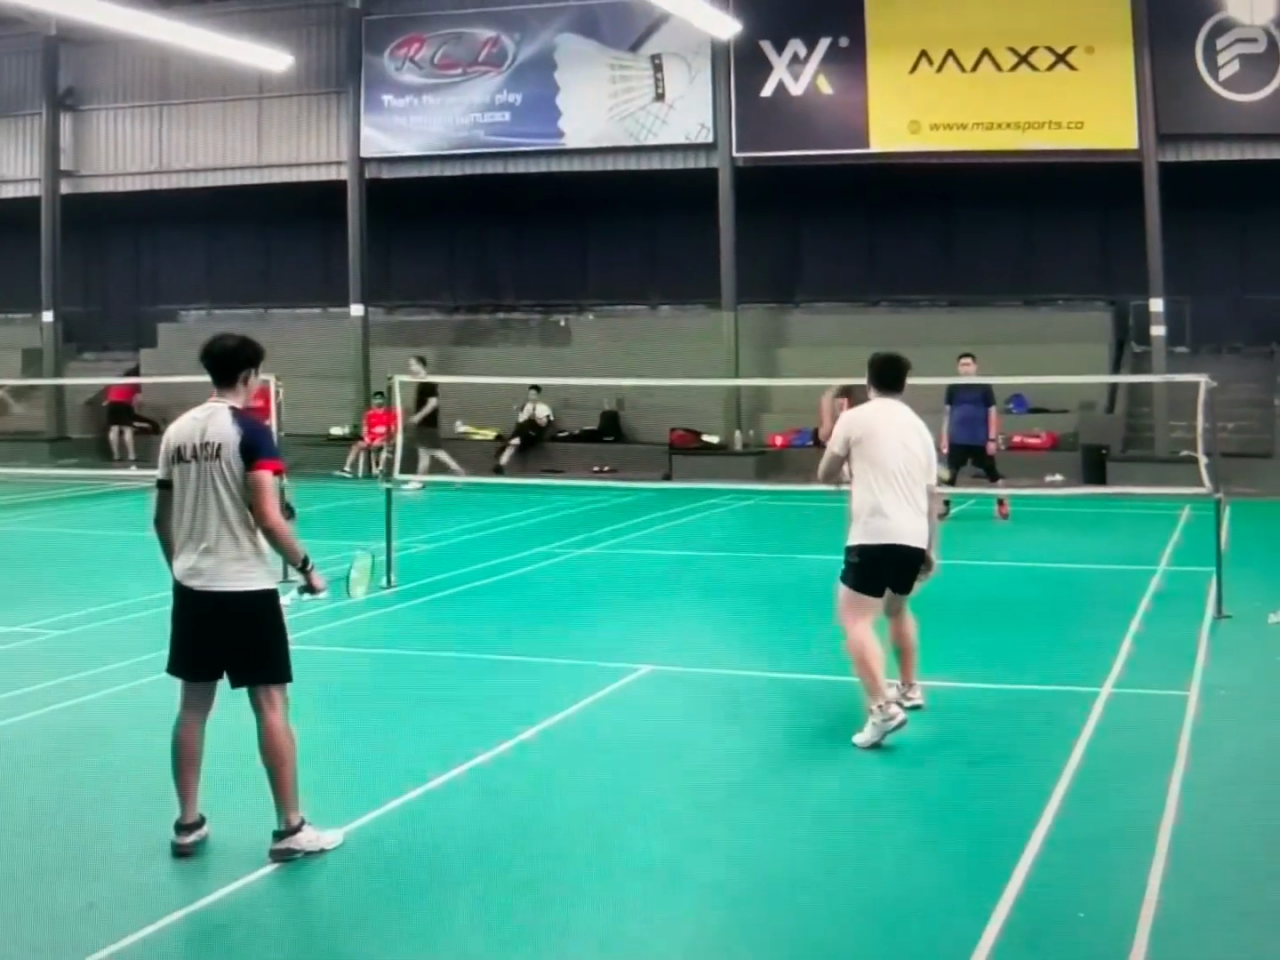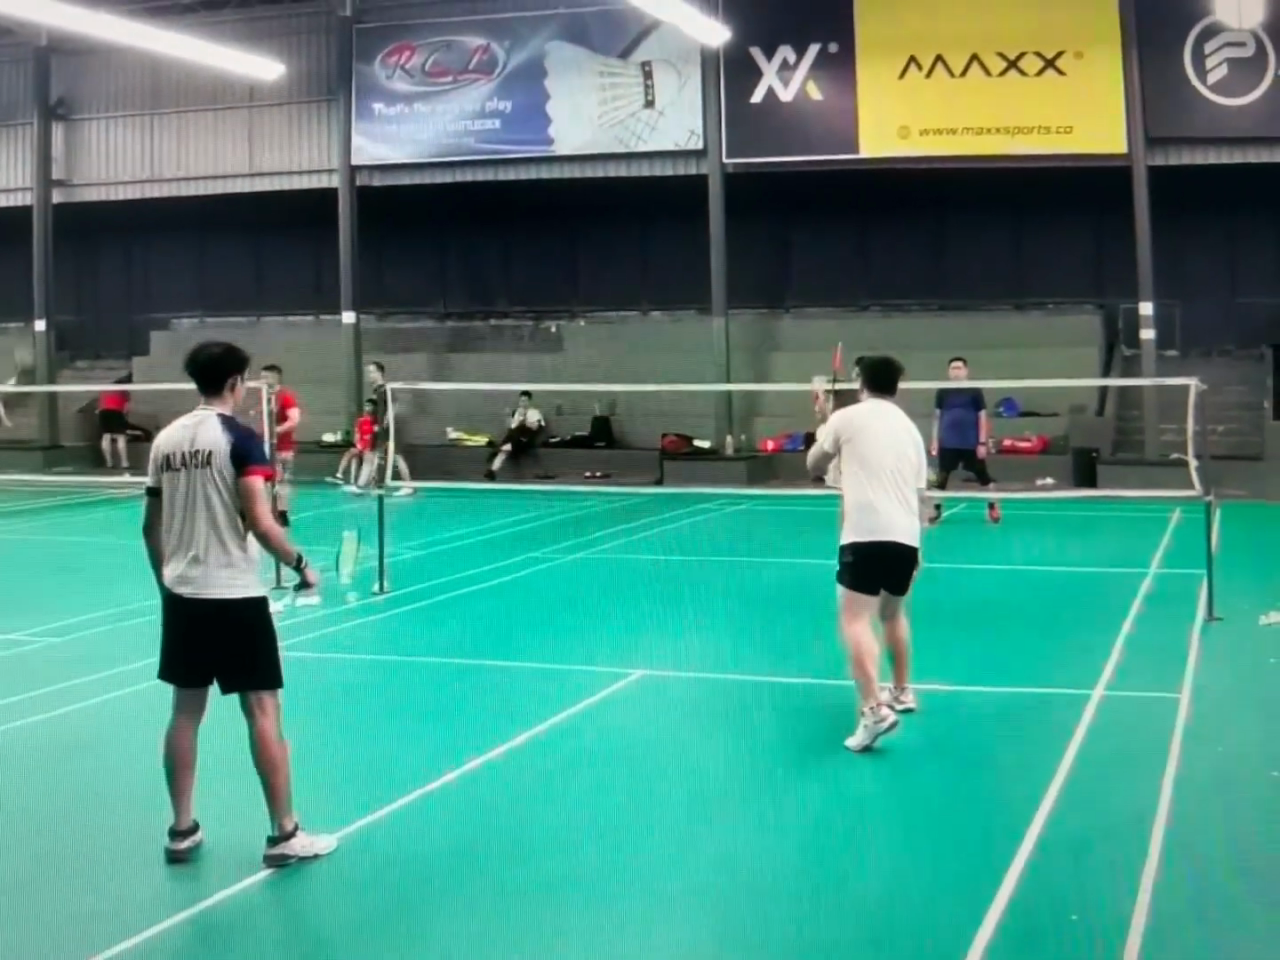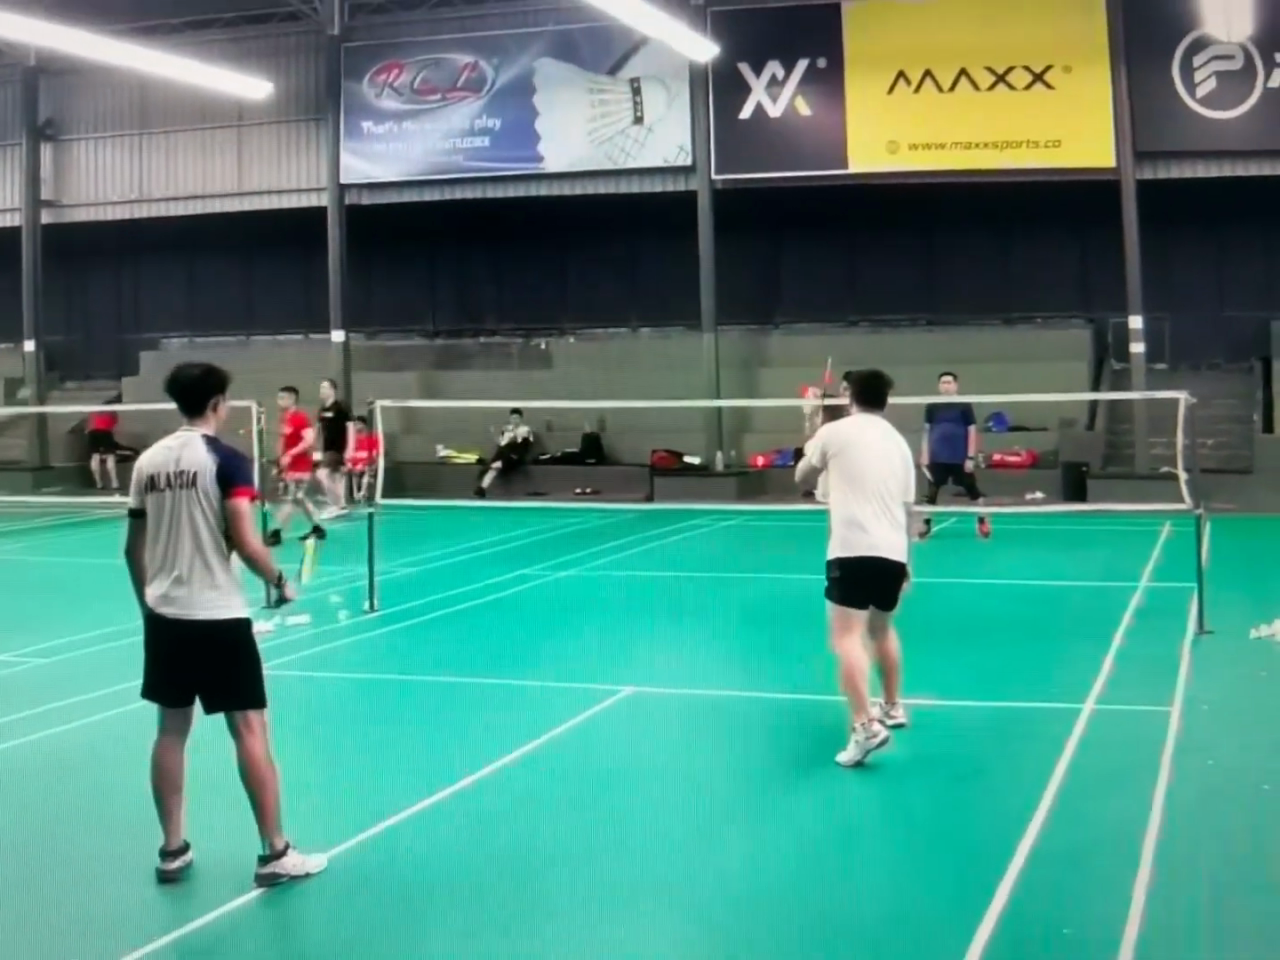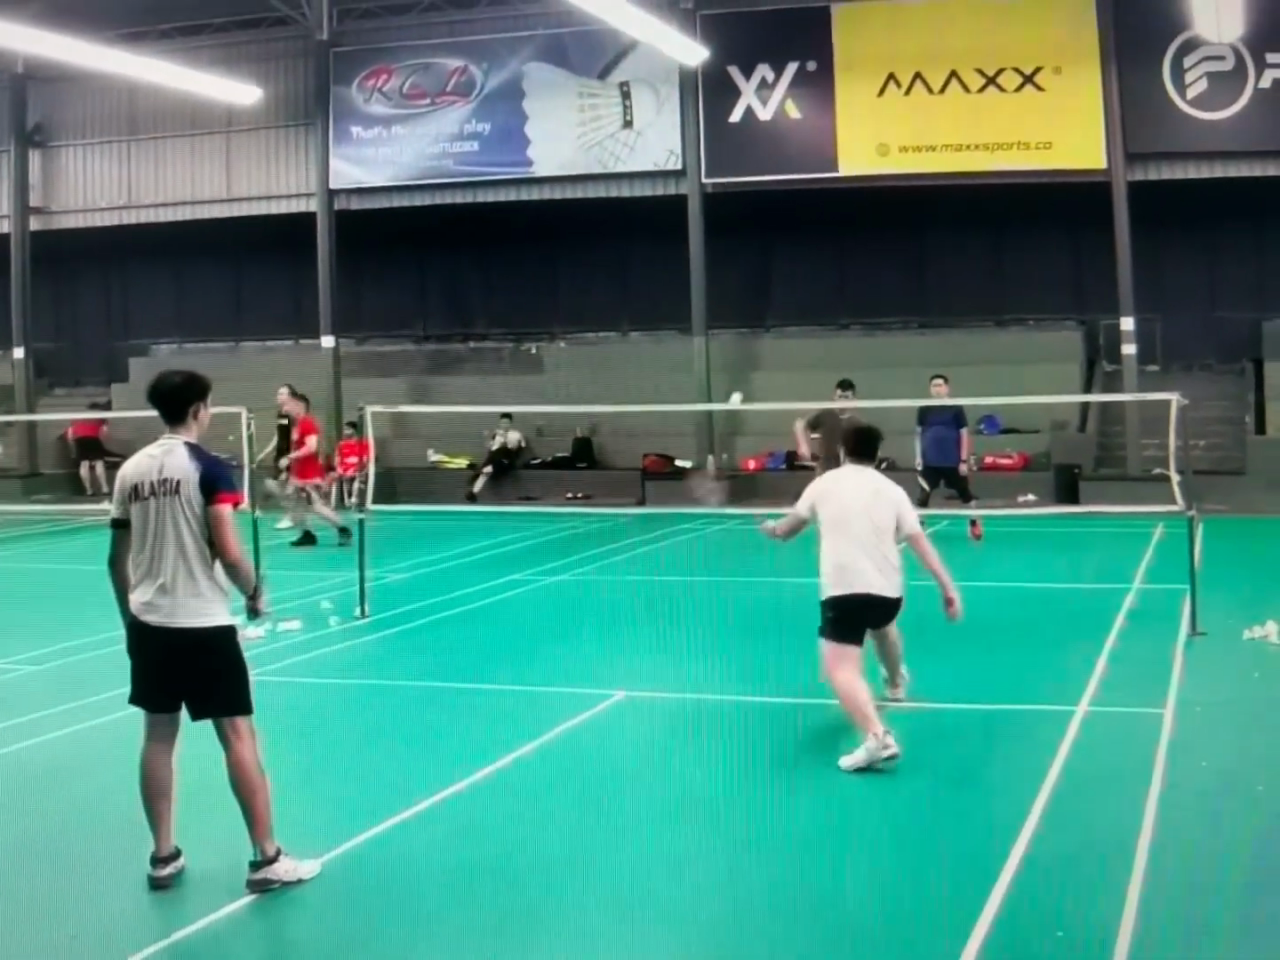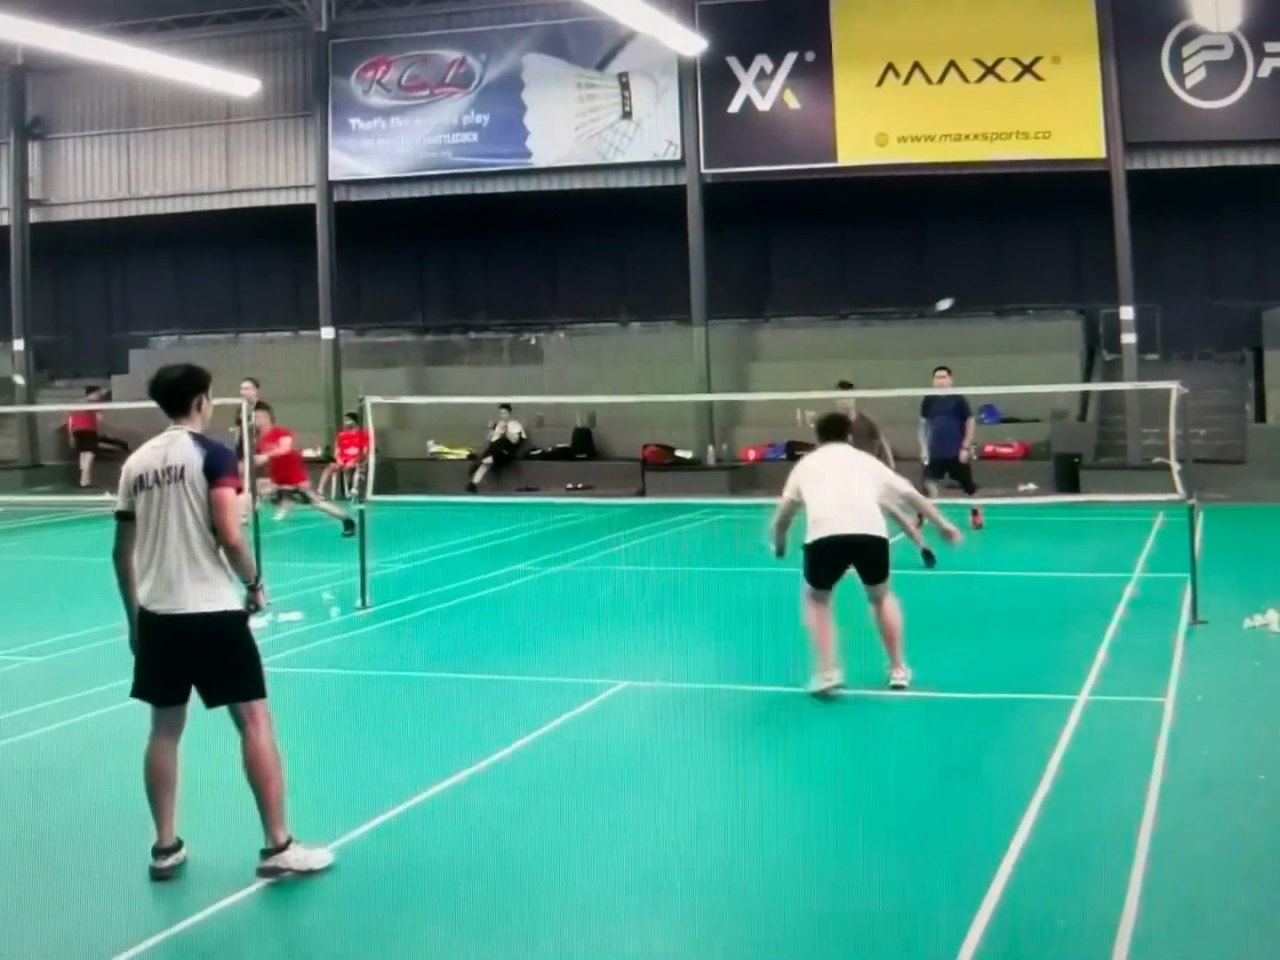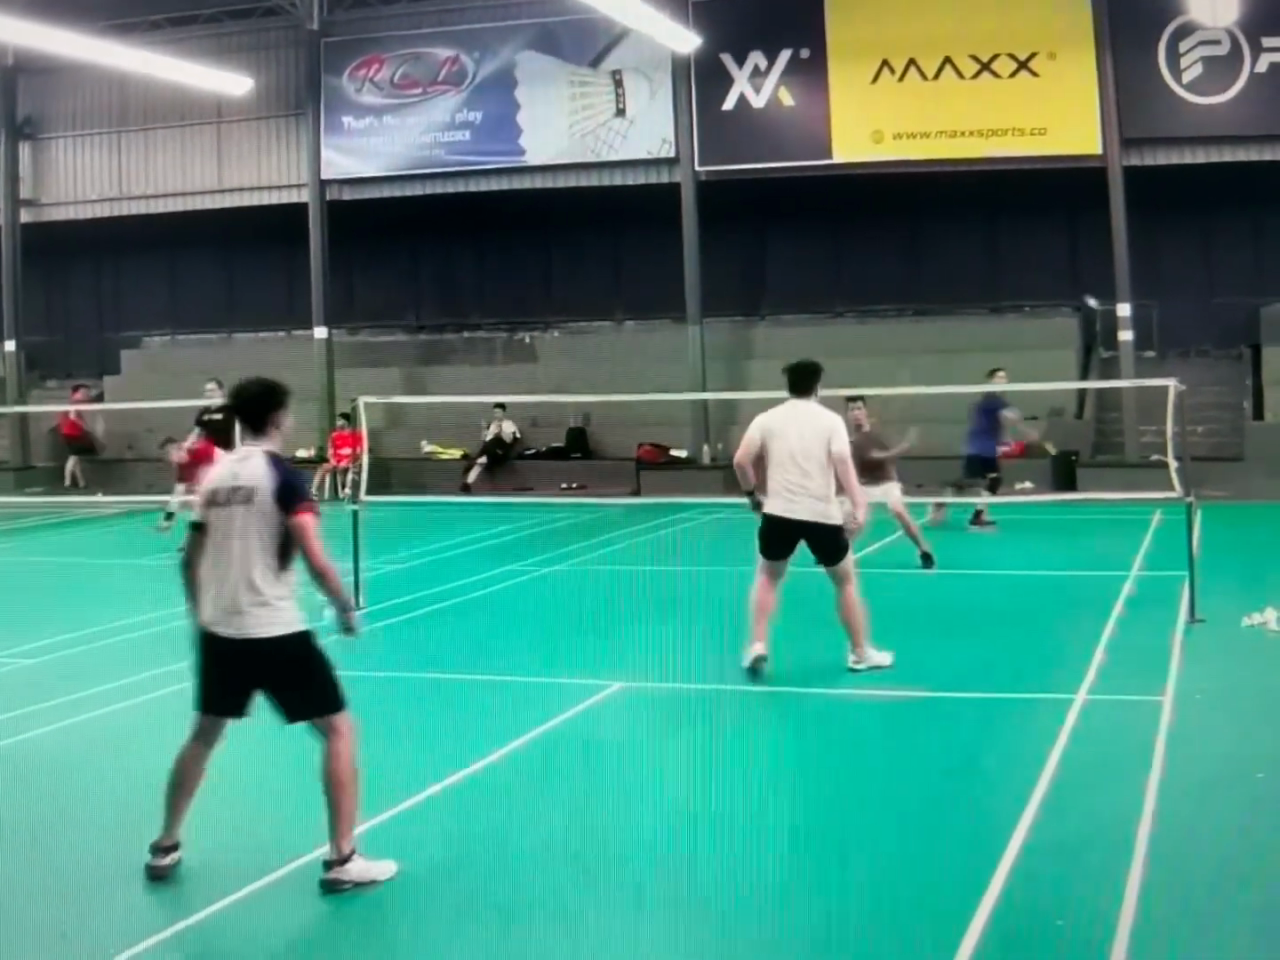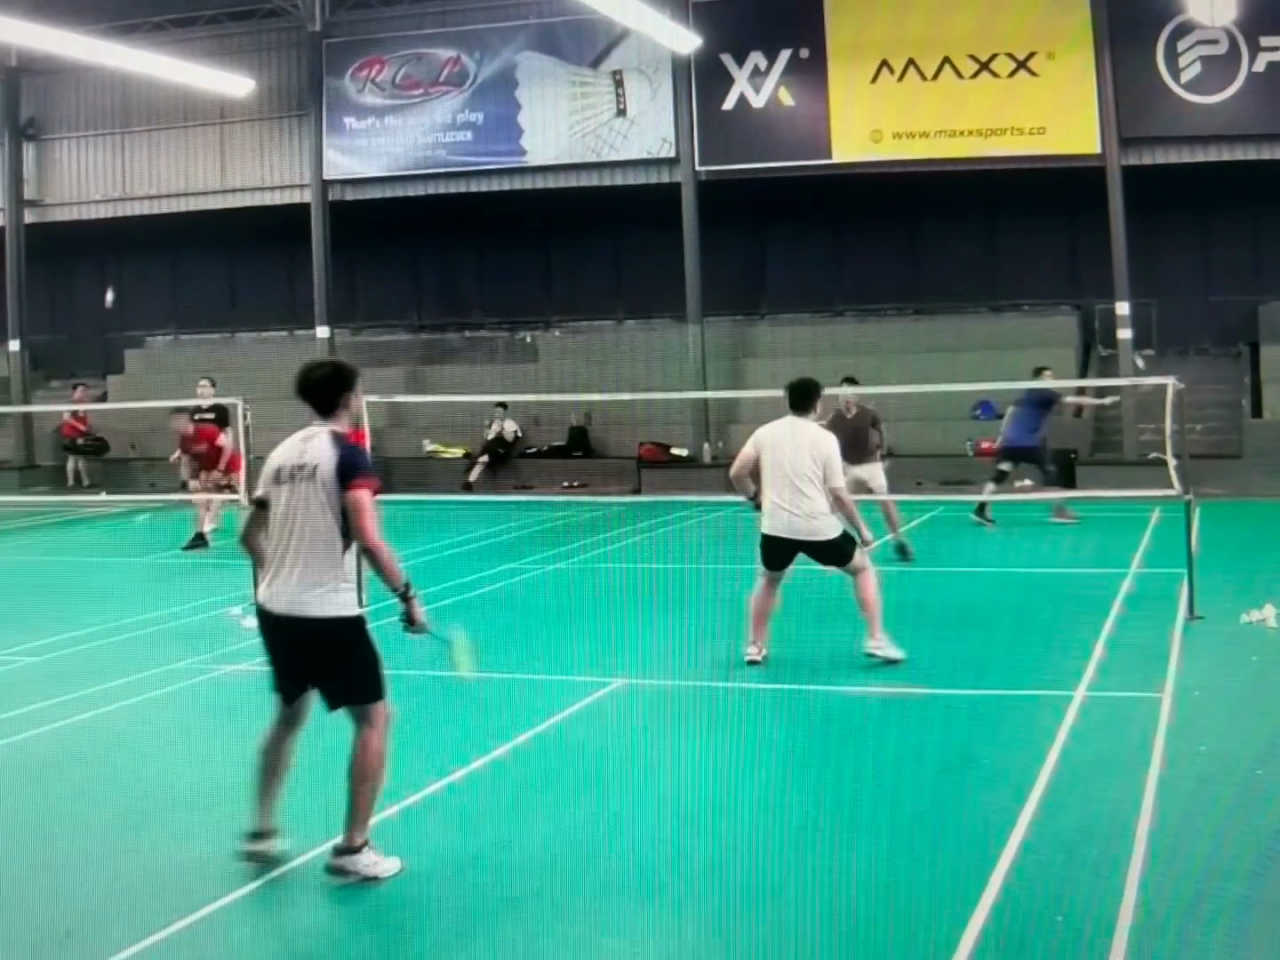
dt=0.4s
person 1, frame 1
left shoulder: (176, 431)
right shoulder: (250, 431)
left elbow: (162, 519)
right elbow: (269, 519)
right wrist: (307, 567)
left hip: (192, 588)
right hip: (245, 589)
left knee: (193, 705)
right knee: (271, 705)
left ankle: (187, 824)
right ankle: (290, 829)
person 1, frame 2
left shoulder: (165, 439)
right shoulder: (239, 438)
left elbow: (151, 528)
right elbow: (261, 524)
right wrist: (301, 565)
left hip: (182, 595)
right hip: (235, 596)
left knee: (185, 711)
right knee: (262, 712)
left ankle: (182, 830)
right ankle: (284, 835)
person 1, frame 3
left shoulder: (147, 461)
right shoulder: (225, 459)
left elbow: (133, 549)
right elbow: (247, 545)
right wrist: (280, 581)
left hip: (165, 615)
right hip: (219, 617)
left knee: (171, 730)
right knee: (250, 730)
left ankle: (173, 850)
right ankle: (276, 853)
person 1, frame 4
left shoulder: (130, 470)
right shoulder: (207, 467)
left elbow: (117, 559)
right elbow: (228, 553)
left wrist: (130, 615)
right wrist: (254, 593)
left hip: (149, 623)
right hip: (204, 624)
left knee: (158, 737)
right knee: (239, 736)
left ankle: (164, 856)
right ankle: (267, 859)
person 1, frame 5
left shoulder: (135, 462)
right shoulder: (212, 454)
left elbow: (122, 553)
right elbow: (231, 537)
left wrist: (133, 615)
right wrist: (254, 584)
left hip: (157, 613)
right hip: (212, 610)
left knee: (164, 729)
right knee: (255, 721)
left ankle: (166, 847)
right ankle: (279, 846)
person 1, frame 6
left shoulder: (214, 476)
right shoulder: (283, 476)
left elbow: (191, 560)
right elbow: (316, 561)
left wrist: (205, 614)
right wrist: (346, 609)
left hip: (220, 630)
right hip: (277, 632)
left knee: (205, 734)
right knee: (338, 730)
left ankle: (165, 846)
right ankle: (342, 859)
person 1, frame 7
left shoulder: (282, 452)
right shoulder: (347, 453)
left elbow: (250, 536)
right elbow: (369, 540)
right wrist: (408, 596)
left hip: (276, 610)
right hip: (328, 613)
left knee: (288, 715)
right knee: (373, 719)
left ankle: (261, 831)
right ankle: (352, 848)
person 2, frame 1
left shoulder: (855, 418)
right shoulder: (918, 426)
left elbow: (825, 476)
right elbow: (931, 494)
left wrist: (846, 464)
right wrist: (931, 547)
left hip: (874, 537)
right hip: (913, 538)
left knee: (855, 621)
right knee: (897, 609)
left ankle: (882, 709)
right ankle: (909, 688)
person 2, frame 2
left shoulder: (847, 417)
right shoulder: (910, 427)
left elbow: (814, 466)
left wrist: (825, 438)
right wrist: (914, 548)
left hip: (866, 535)
right hip: (906, 538)
left knee: (854, 621)
right knee: (892, 613)
left ankle: (875, 710)
right ankle: (902, 692)
person 2, frame 3
left shoulder: (834, 431)
right shoulder: (899, 441)
left elbow: (802, 479)
left wrist: (816, 452)
right wrist: (905, 563)
left hip: (853, 551)
right hip: (893, 553)
left knee: (846, 639)
right knee: (882, 629)
left ankle: (866, 726)
right ankle: (892, 707)
person 2, frame 4
left shoulder: (824, 484)
right shoulder: (892, 490)
left elbow: (788, 528)
right elbow: (919, 541)
left wrist: (772, 528)
right wrist: (949, 588)
left hip: (844, 590)
right hip: (889, 589)
left knee: (841, 671)
right knee: (881, 623)
left ankle: (877, 738)
right ankle: (895, 684)
person 2, frame 5
left shoulder: (805, 465)
right shoulder: (867, 461)
left elbow: (783, 515)
right elbow: (911, 494)
left wrist: (779, 543)
right wrist: (944, 526)
left hip: (823, 538)
right hip: (870, 534)
left knee: (815, 600)
right knee: (881, 597)
left ankle: (827, 672)
right ankle: (898, 670)
person 2, frame 6
left shoulder: (766, 419)
right shoulder: (831, 420)
left elbow: (741, 461)
right elbow: (843, 464)
left wrist: (753, 495)
right wrist: (859, 507)
left hip: (779, 513)
right hip: (822, 515)
left knee: (767, 578)
right knee: (845, 580)
left ankle: (757, 646)
right ankle: (861, 653)
person 2, frame 7
left shoulder: (765, 433)
right shoulder: (825, 438)
left elbow: (737, 473)
right elbow: (838, 493)
left wrist: (756, 497)
right wrist: (862, 528)
left hip: (776, 528)
right hip: (820, 528)
left knee: (768, 581)
right knee: (863, 568)
left ankle: (755, 646)
right ankle: (877, 639)
